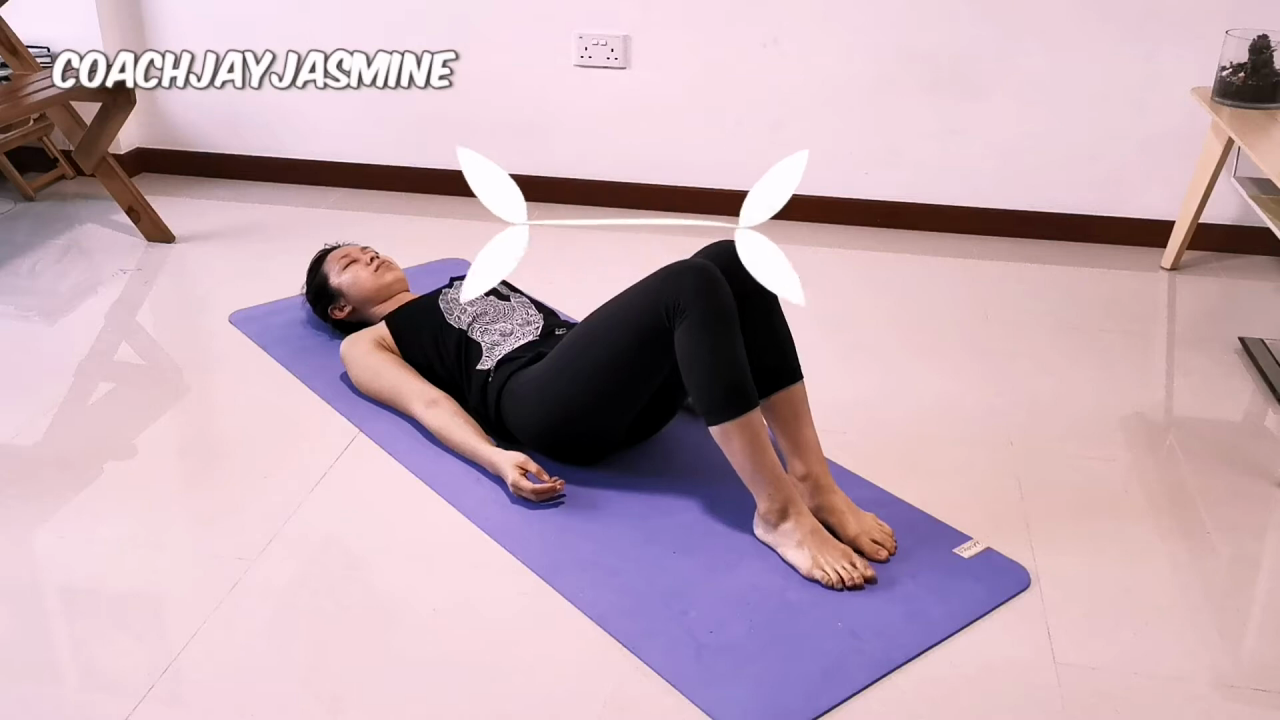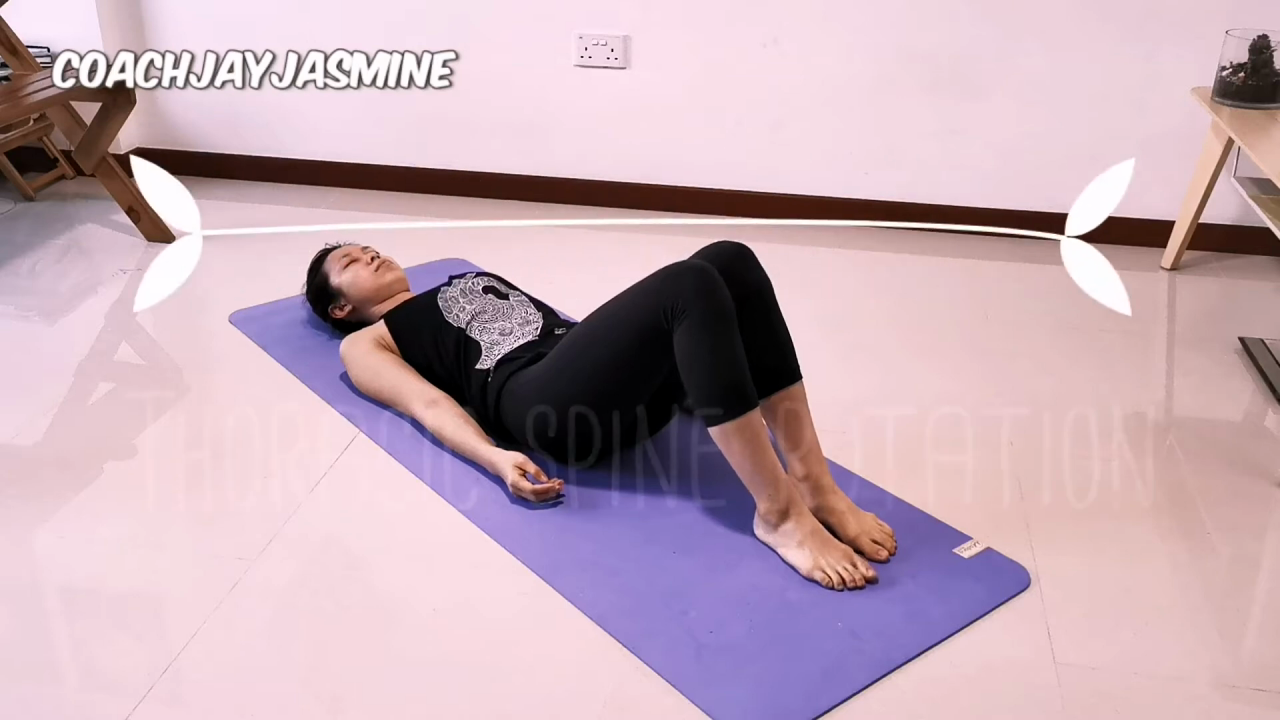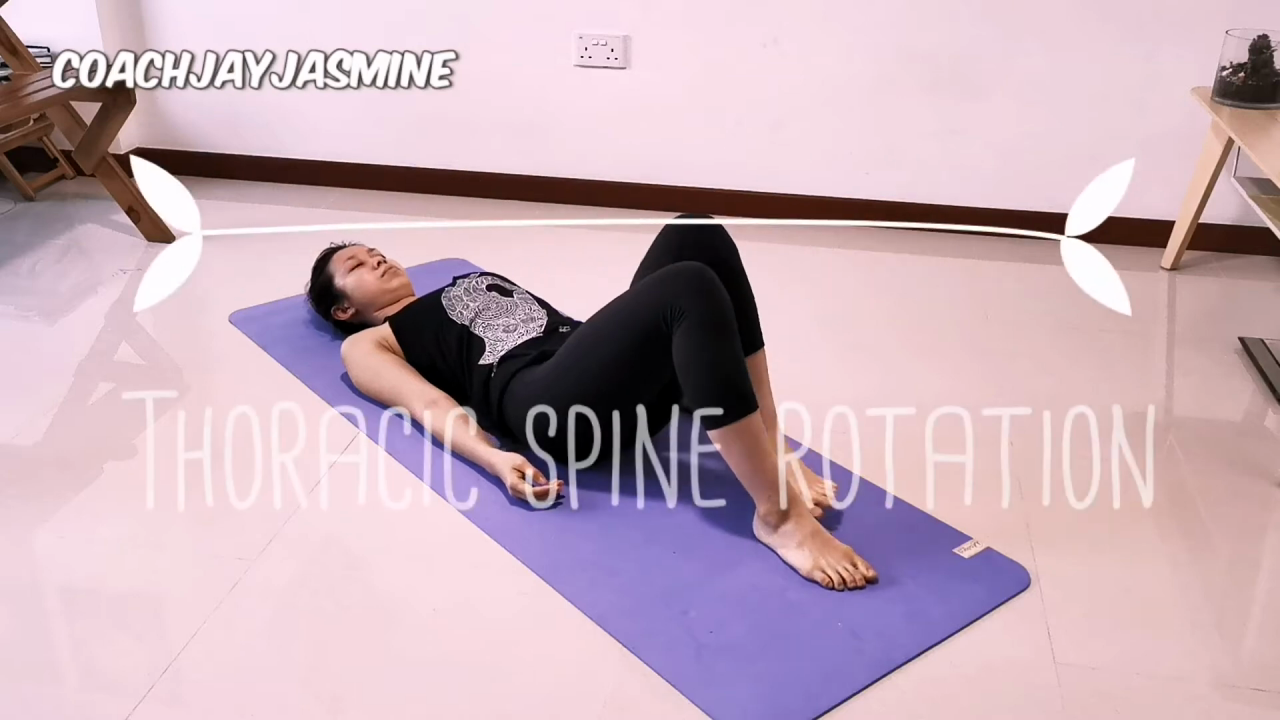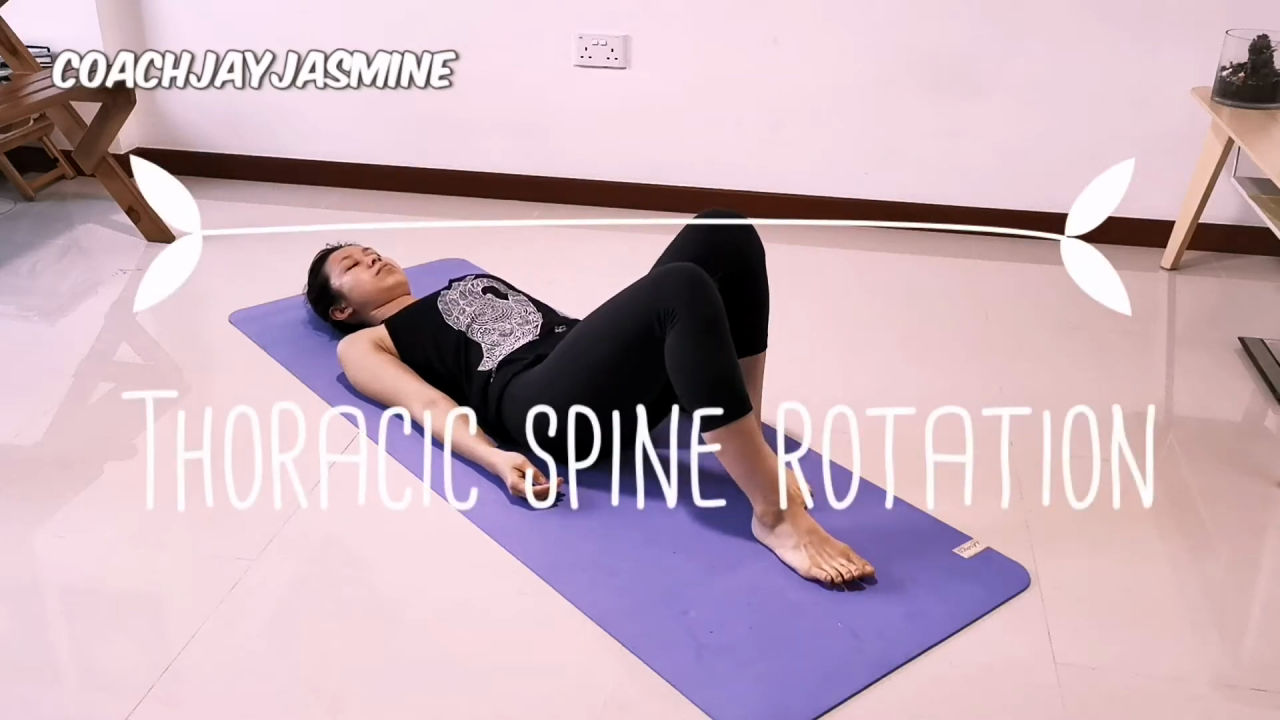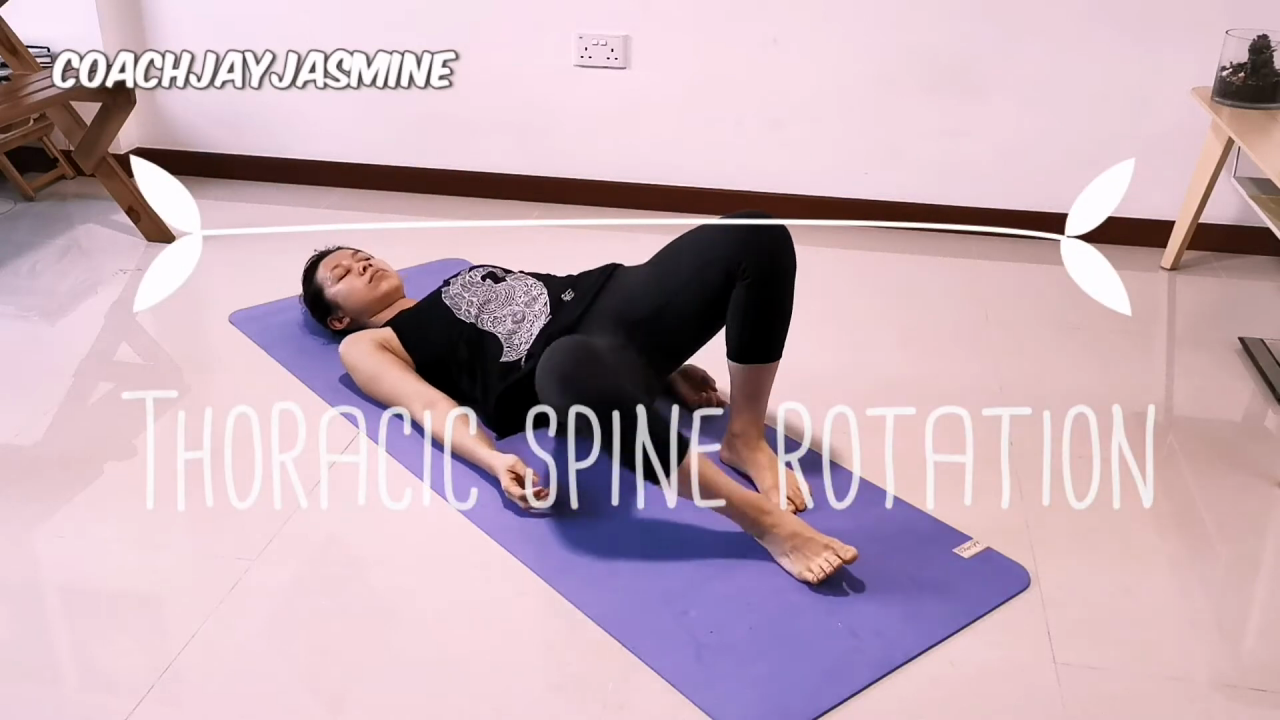
dt=0.4s
person 1, frame 1
left shoulder: (469, 280)
right shoulder: (366, 345)
right elbow: (428, 402)
right wrist: (497, 458)
left hip: (616, 388)
right hip: (545, 403)
left knee: (731, 259)
right knee: (691, 284)
left ankle: (814, 484)
right ankle: (779, 513)
person 1, frame 2
left shoulder: (470, 281)
right shoulder: (366, 344)
right elbow: (428, 403)
right wrist: (495, 456)
left hip: (615, 386)
right hip: (544, 400)
left knee: (730, 262)
right knee: (690, 285)
left ankle: (812, 483)
right ankle: (780, 514)
person 1, frame 3
left shoulder: (473, 281)
right shoulder: (367, 347)
right elbow: (430, 404)
right wrist: (494, 458)
left hip: (617, 378)
right hip: (548, 400)
left knee: (695, 236)
right knee: (689, 287)
left ankle: (769, 448)
right ankle: (779, 515)
person 1, frame 4
left shoulder: (470, 283)
right shoulder: (363, 347)
right elbow: (428, 405)
right wrist: (496, 459)
left hip: (612, 371)
right hip: (545, 398)
left knee: (725, 234)
right knee: (681, 288)
left ankle: (745, 440)
right ankle: (777, 517)
person 1, frame 5
left shoulder: (465, 282)
right shoulder: (365, 346)
right elbow: (430, 407)
left wrist: (666, 363)
right wrist: (494, 460)
right hip: (572, 365)
left knee: (757, 236)
right knee: (574, 365)
left ankle: (745, 439)
right ankle: (765, 519)
